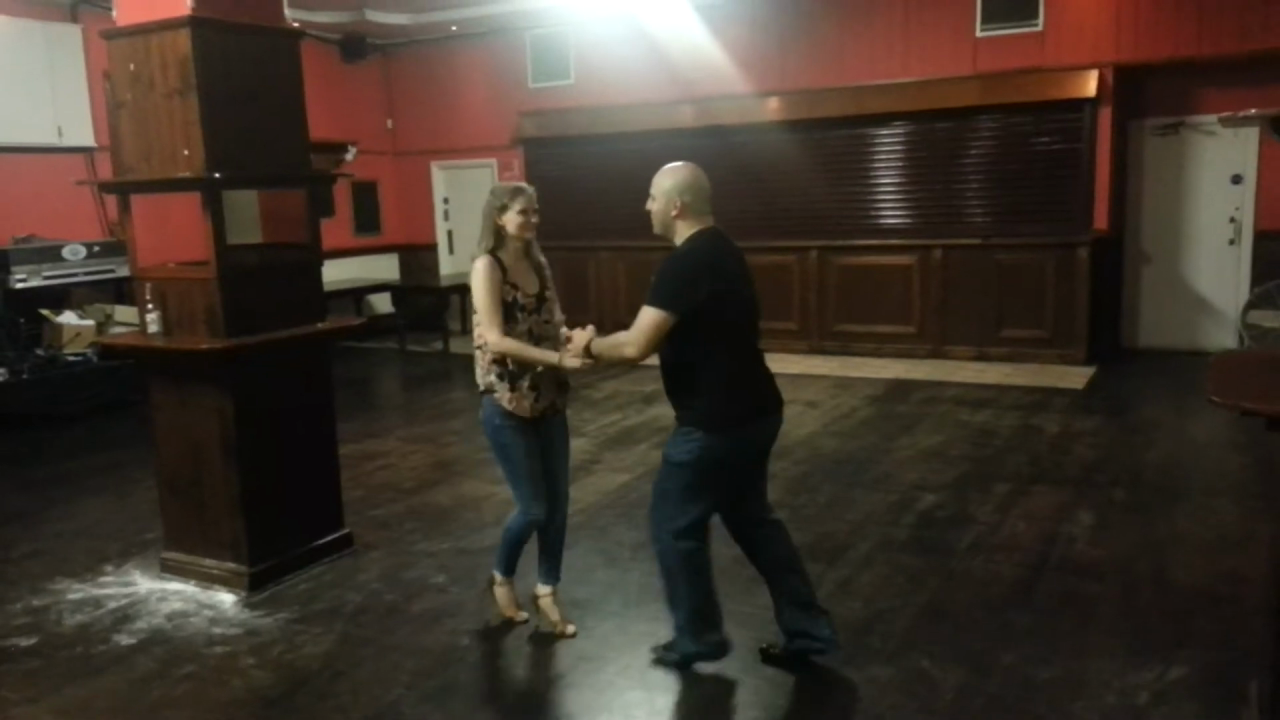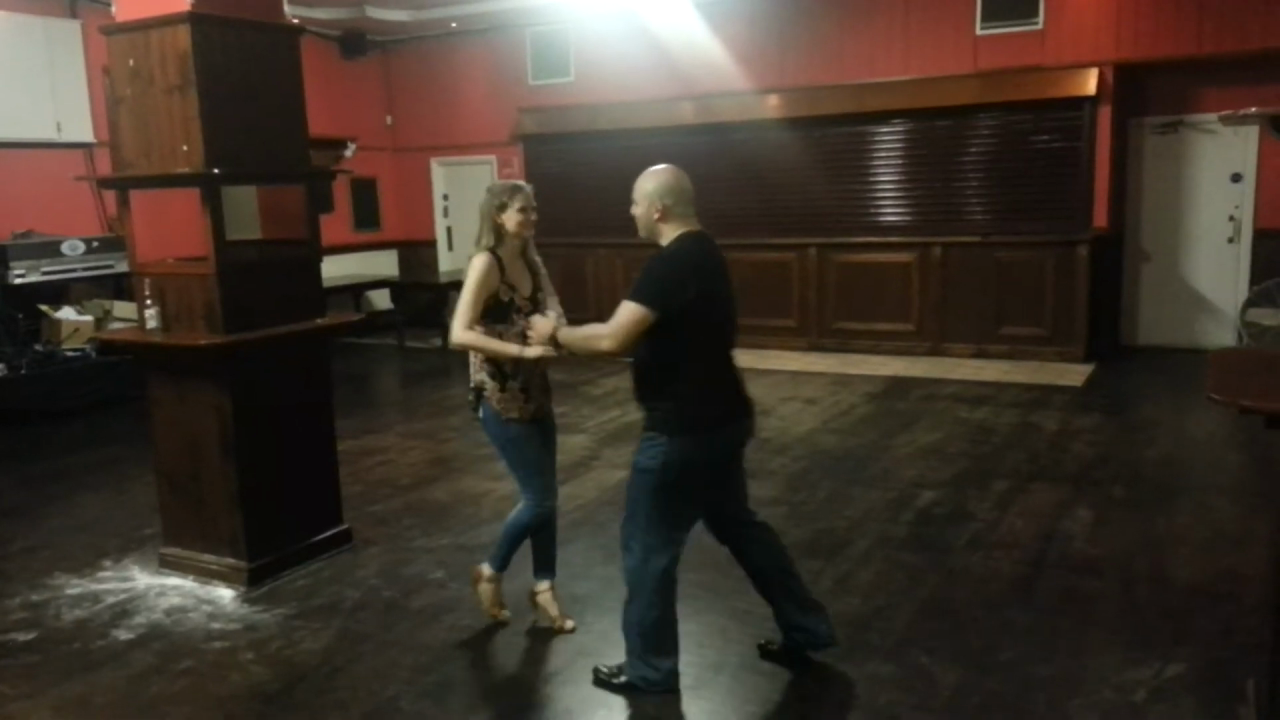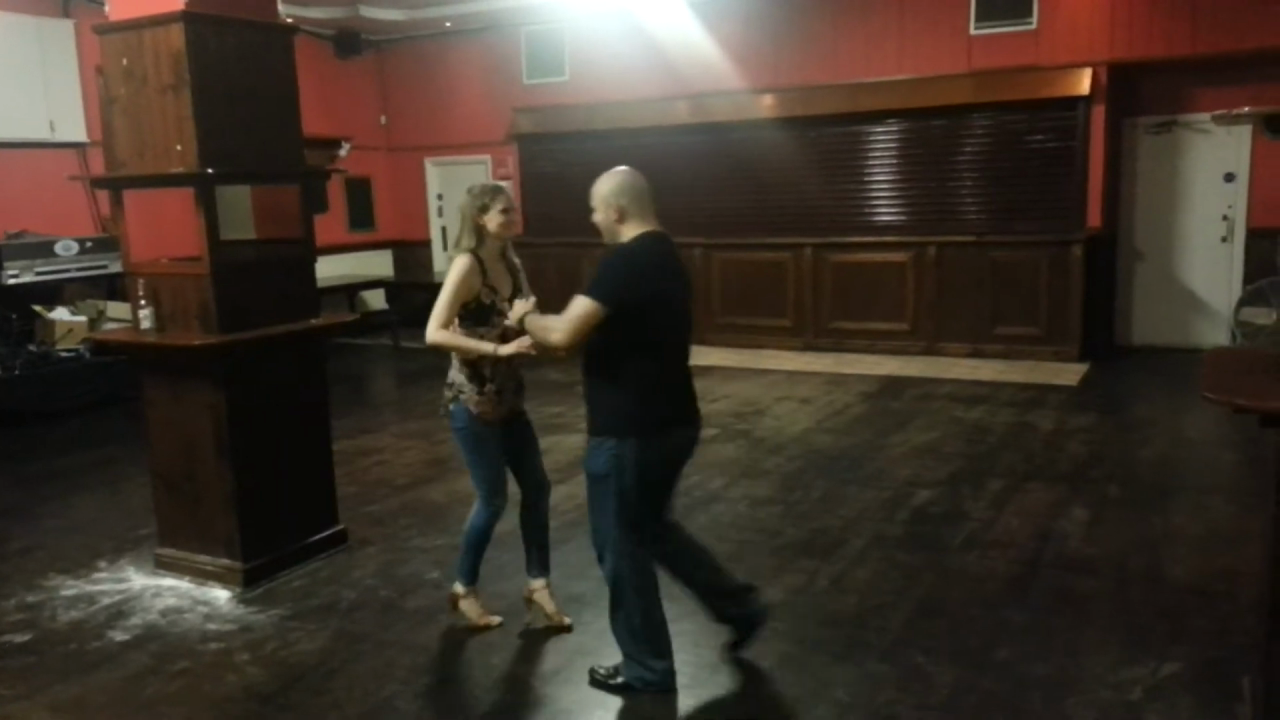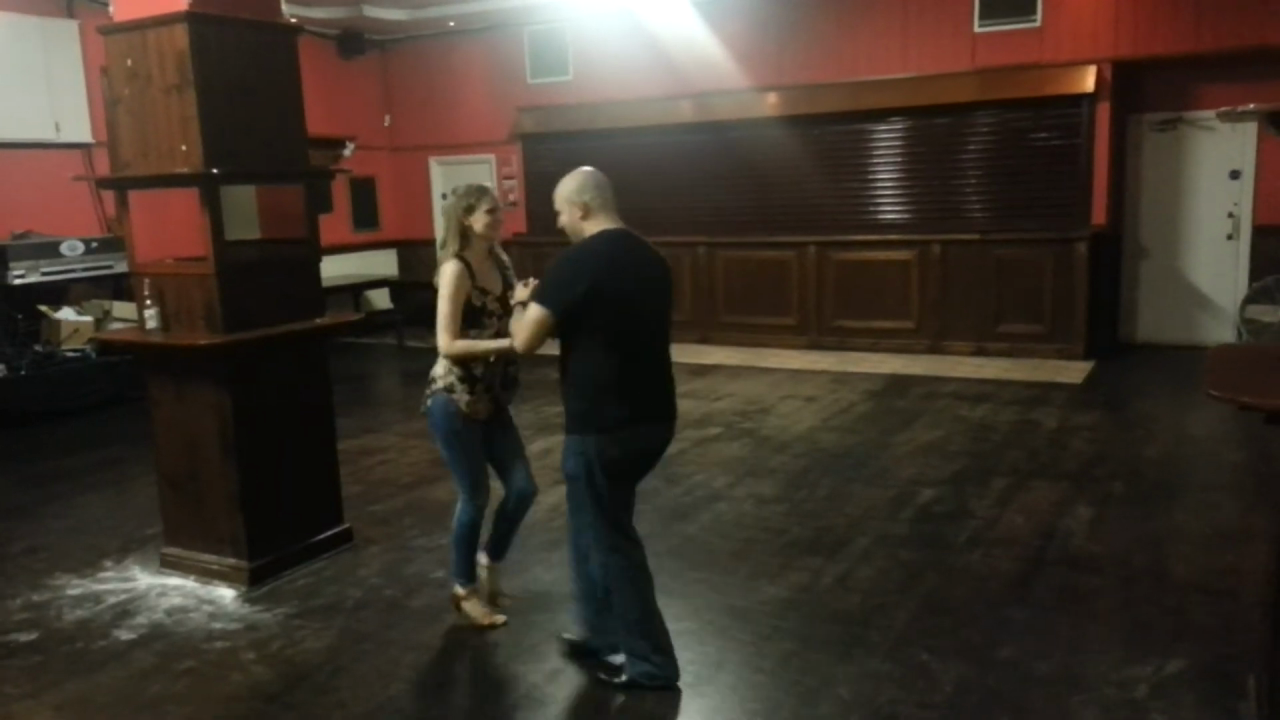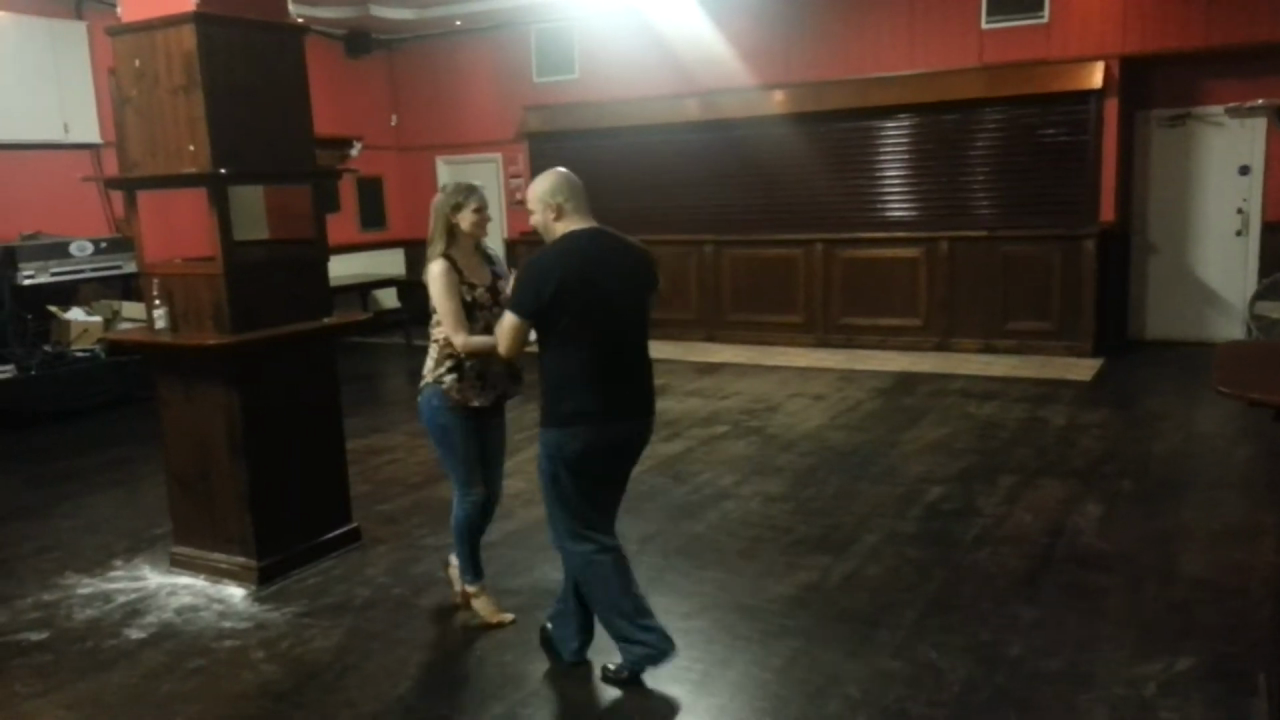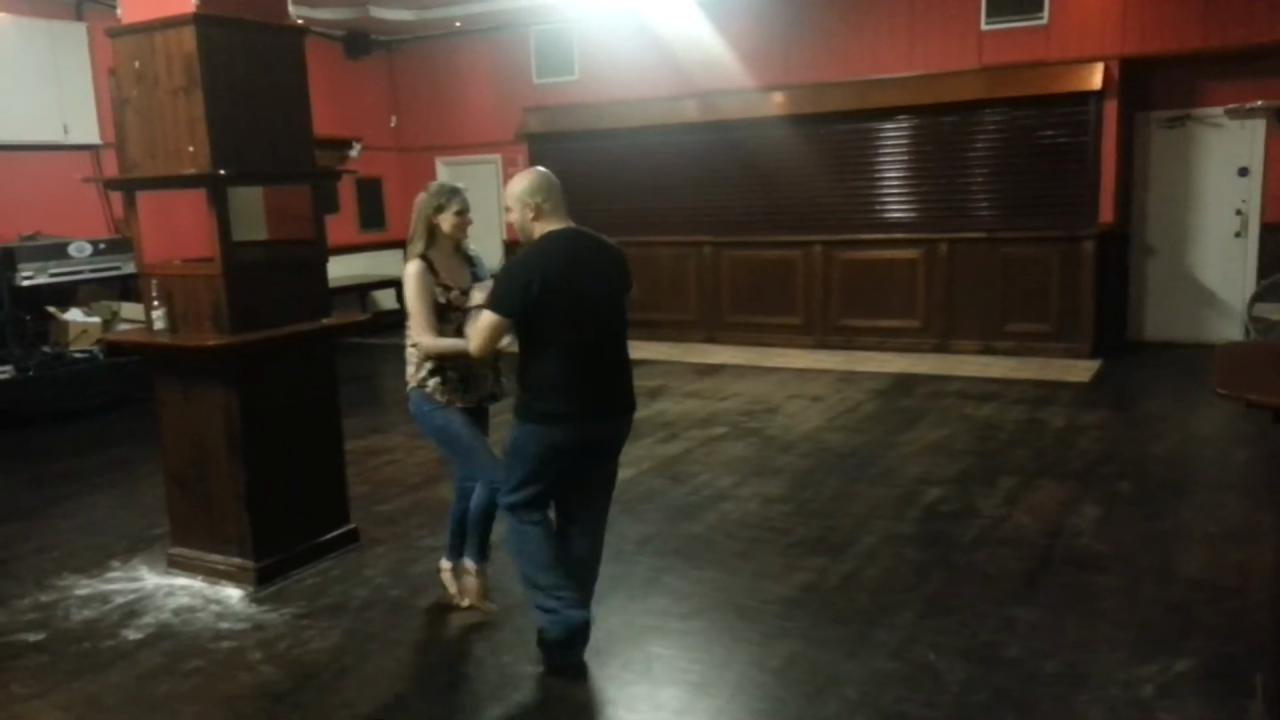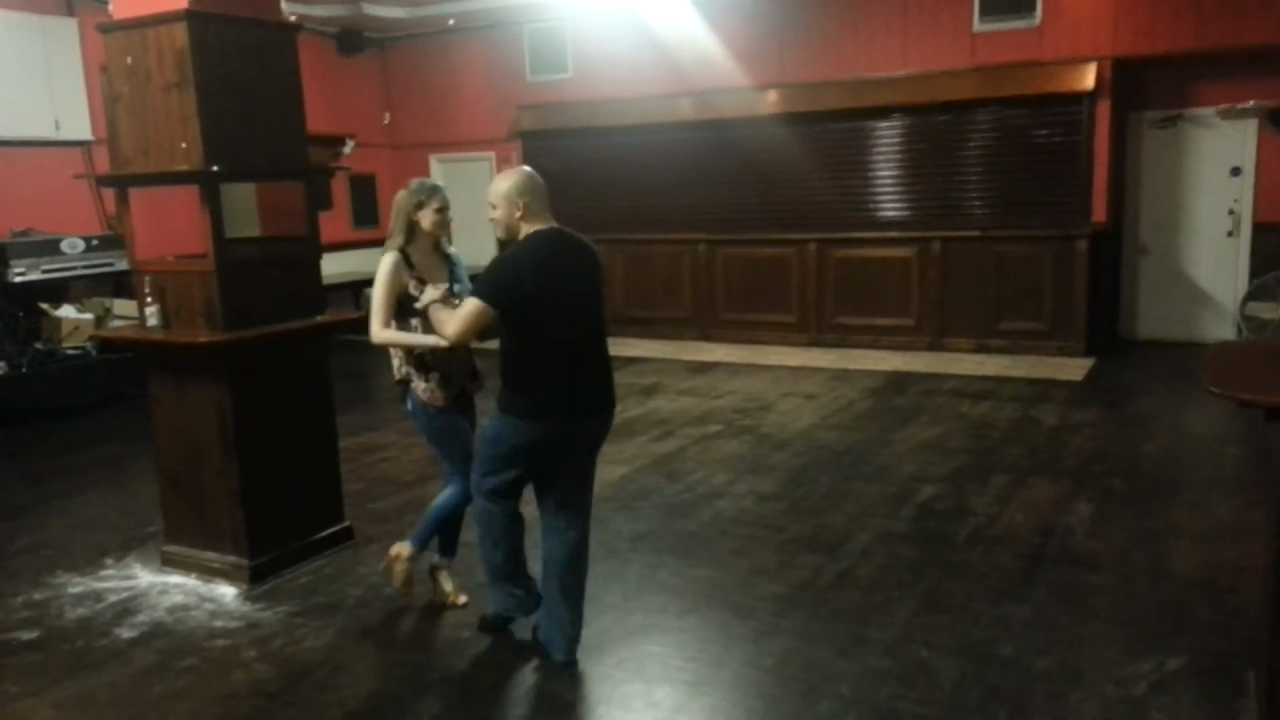
dt=0.2s
person 1, frame 1
left shoulder: (685, 264)
right shoulder: (720, 252)
left elbow: (637, 345)
left wrist: (591, 346)
right wrist: (605, 345)
left hip: (714, 423)
right hip: (753, 413)
left knee: (676, 526)
right knee: (755, 521)
left ankle: (698, 637)
right ankle: (808, 632)
person 1, frame 2
left shoulder: (670, 265)
right shoulder: (702, 256)
left elbow: (613, 339)
left wrist: (555, 334)
right wrist: (572, 336)
left hip: (683, 430)
right hip: (723, 419)
left knee: (648, 544)
right knee: (739, 525)
left ankle: (650, 666)
right ankle: (805, 628)
person 1, frame 3
left shoulder: (624, 264)
right shoulder: (666, 258)
left elbow: (566, 335)
left wrist: (527, 318)
right wrist: (550, 321)
left hip: (627, 431)
right hip: (673, 422)
left knee: (621, 548)
right knee: (651, 527)
left ankle: (647, 667)
right ankle: (737, 605)
person 1, frame 4
left shoulder: (575, 264)
right shoulder: (651, 260)
left elbow: (525, 340)
left wrist: (524, 306)
right wrist: (558, 310)
left hip: (602, 426)
right hip: (655, 418)
left knee: (607, 541)
right knee: (600, 525)
left ankle: (648, 660)
right ankle: (599, 632)
person 1, frame 5
left shoulder: (544, 266)
right shoulder: (635, 256)
left elbow: (507, 347)
left wrist: (517, 303)
left hip: (574, 421)
right hip: (634, 414)
left knee: (583, 535)
right knee: (591, 523)
left ankle: (642, 639)
right ankle: (566, 633)
person 1, frame 6
left shoulder: (527, 266)
right shoulder: (609, 256)
left elbow: (480, 346)
left wrist: (480, 310)
left hip: (550, 419)
right hip: (611, 413)
left knee: (522, 509)
right knee: (584, 522)
left ankle: (563, 613)
right ankle: (568, 646)
person 1, frame 7
left shoulder: (515, 264)
right shoulder: (583, 253)
left elbow: (458, 330)
left wrist: (435, 305)
left hip: (532, 413)
right hip: (591, 410)
left knee: (493, 494)
right knee: (568, 519)
left ankle: (515, 598)
right ankle: (559, 638)
person 2, frame 1
left shoulder: (538, 263)
right shoulder: (487, 267)
left elbow: (553, 325)
right elbow: (493, 340)
right wrist: (557, 357)
left hip: (549, 399)
right hip: (506, 403)
left knee: (558, 501)
right knee: (533, 508)
left ankle: (546, 592)
right ankle: (502, 578)
person 2, frame 2
left shoulder: (532, 262)
right shoulder: (486, 264)
left elbow: (554, 316)
right elbow: (460, 333)
right wrist: (521, 351)
left hip: (536, 395)
right hip: (500, 400)
left knee: (546, 498)
right knee: (537, 500)
left ankle: (543, 588)
right ankle: (489, 573)
person 2, frame 3
left shoulder: (511, 263)
right shoulder: (466, 266)
left elbow: (524, 324)
right elbow: (435, 334)
right wrist: (497, 348)
left hip: (507, 397)
right hip: (472, 400)
left knee: (537, 489)
right knee: (493, 499)
left ankle: (538, 587)
right ankle: (463, 591)
person 2, frame 4
left shoulder: (500, 263)
right shoulder: (455, 270)
left elbow: (517, 318)
right elbow: (449, 347)
left wrist: (528, 304)
right wrist: (513, 341)
left hip: (492, 398)
right hip: (454, 401)
left knee: (523, 488)
right knee: (474, 497)
left ankle: (487, 563)
right ankle: (464, 590)
person 2, frame 5
left shoulder: (489, 260)
right shoulder: (441, 269)
left elbow: (506, 315)
right elbow: (462, 341)
left hip: (487, 391)
right hip: (446, 394)
left knee: (489, 490)
right knee: (471, 491)
left ankle: (459, 560)
right ankle: (475, 586)
person 2, frame 6
left shoulder: (472, 261)
right shoulder: (419, 270)
right elbow: (427, 341)
left hip: (473, 390)
right hip: (433, 394)
left knee: (471, 481)
right knee: (492, 476)
left ankle: (453, 566)
right ankle: (473, 565)
person 2, frame 7
left shoulder: (451, 260)
right shoulder: (395, 263)
right elbow: (379, 333)
right wrist: (431, 340)
left hip: (460, 384)
right hip: (424, 389)
left knee: (460, 479)
right knee: (465, 482)
left ankle: (442, 565)
right ankle: (408, 550)
